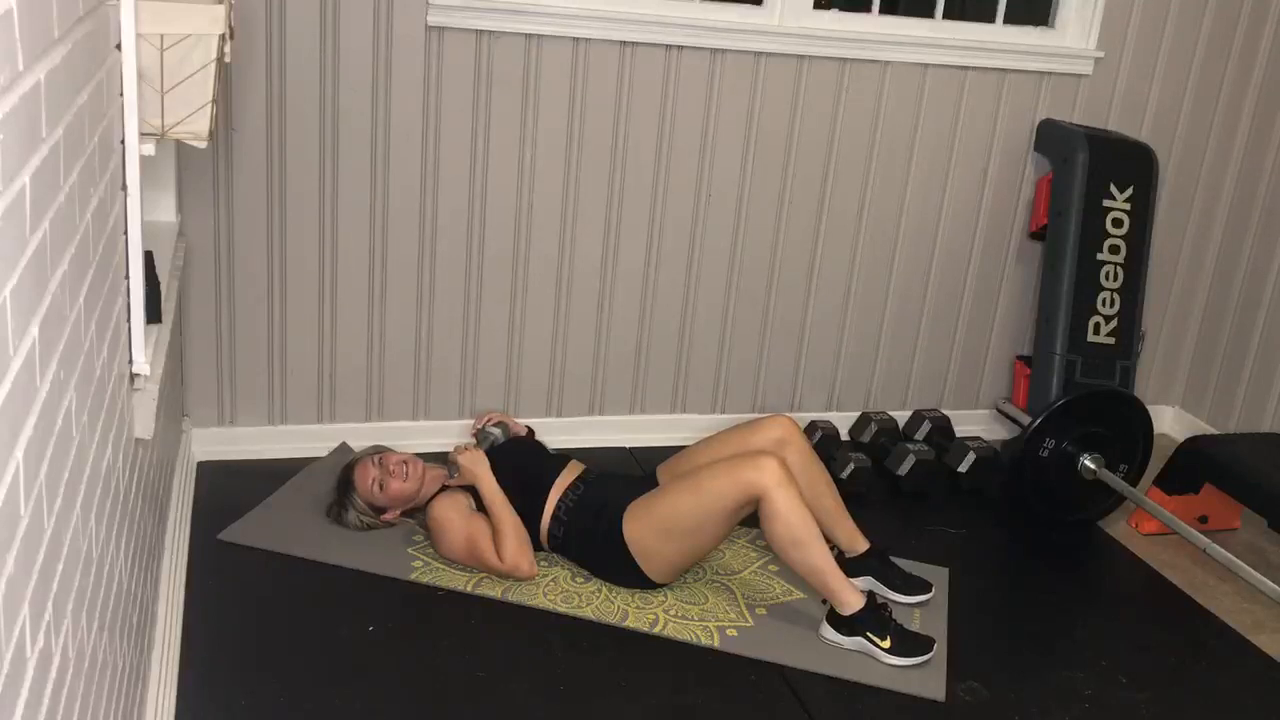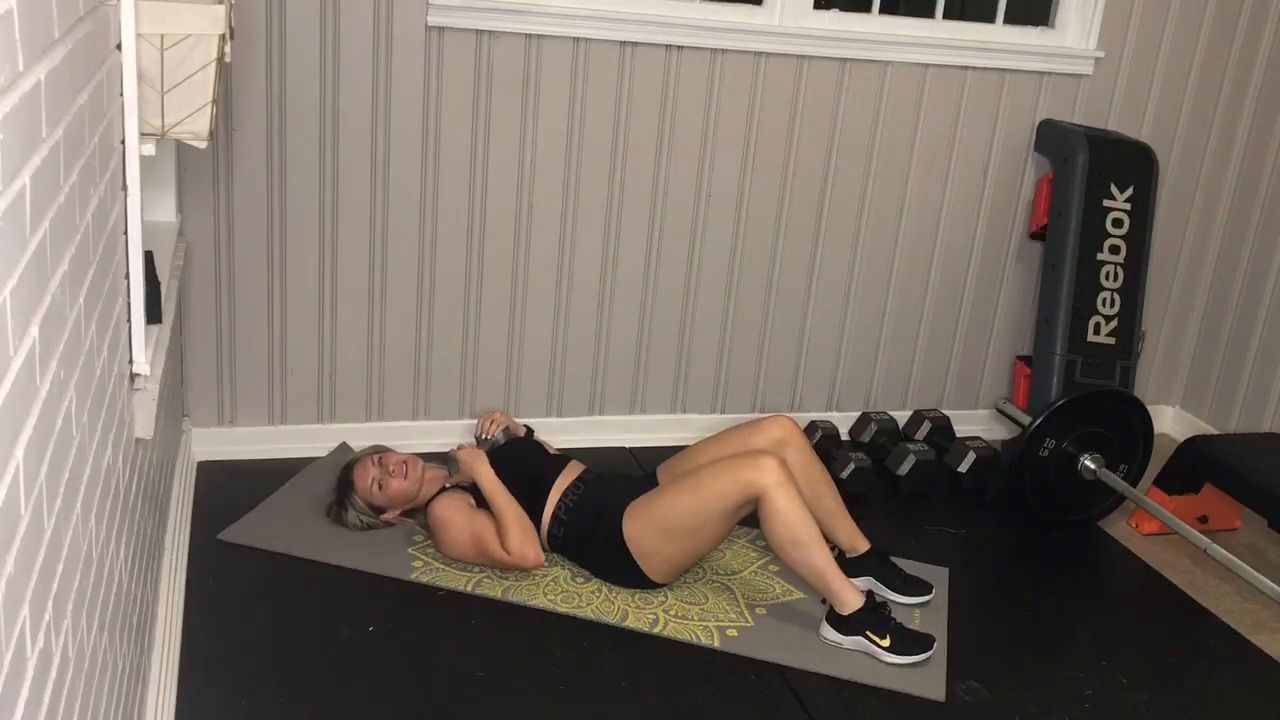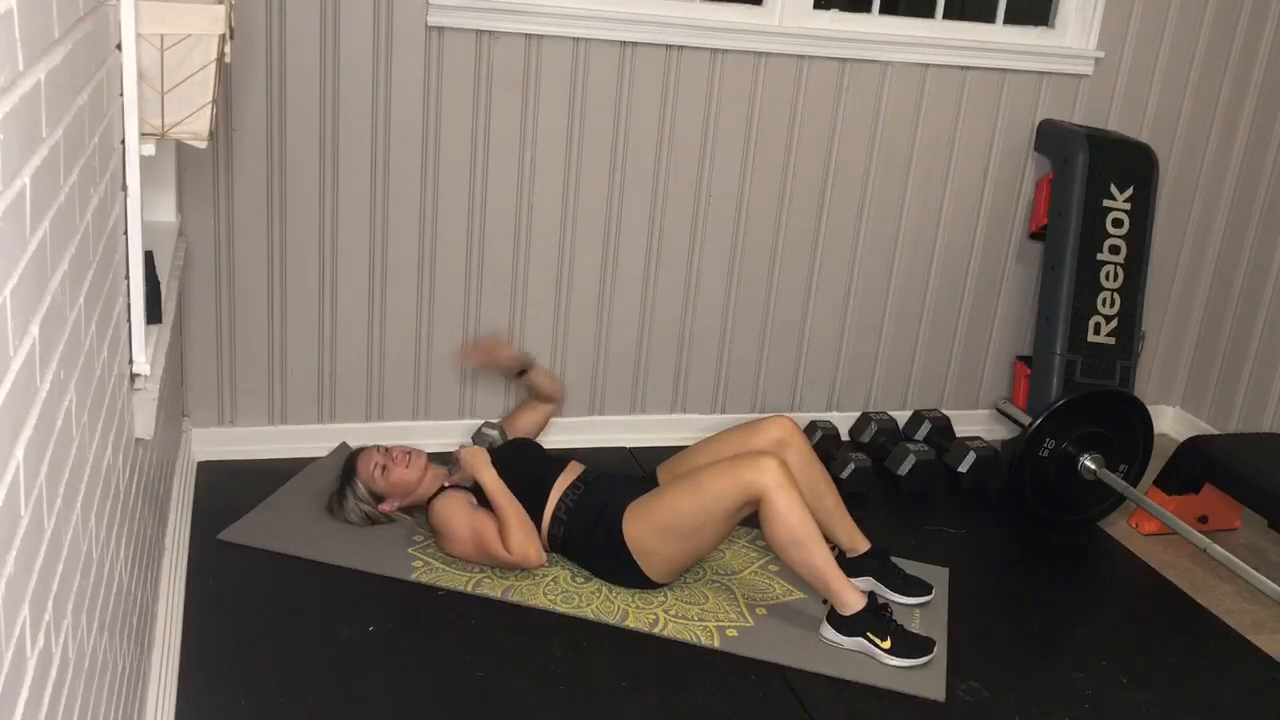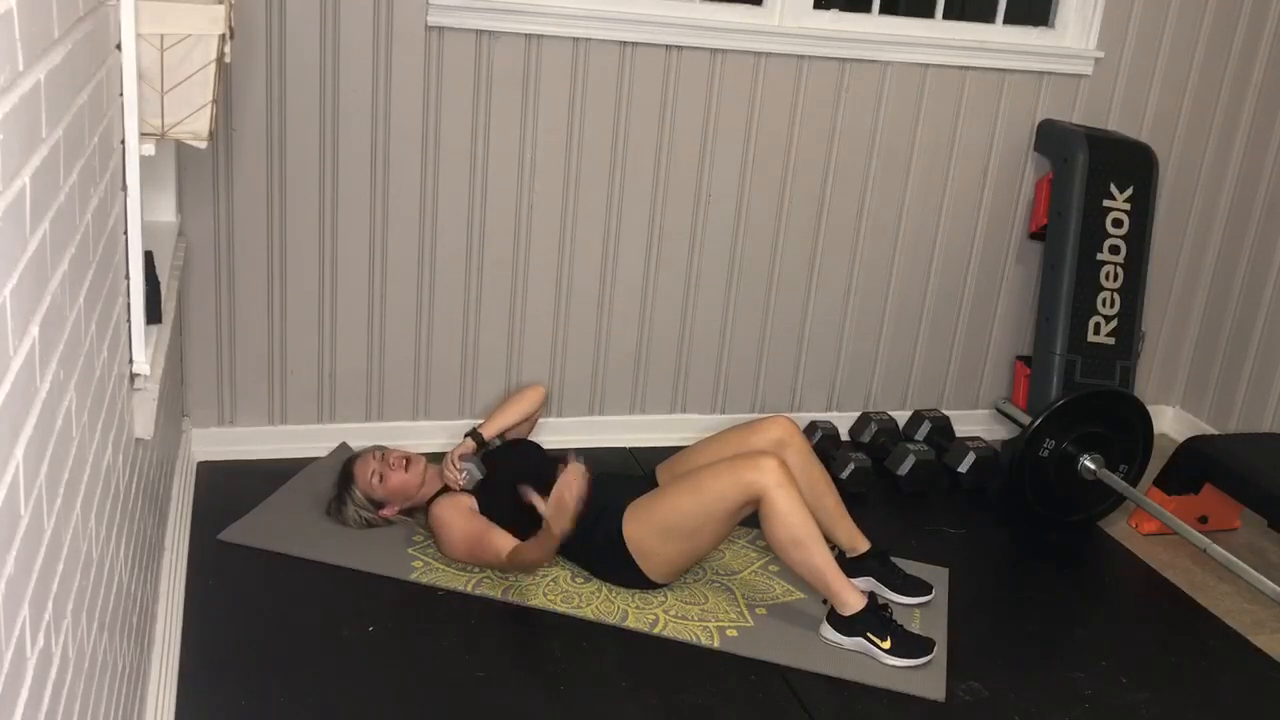
dt=1s
person 1, frame 1
left shoulder: (460, 474)
right shoulder: (444, 514)
right elbow: (520, 564)
left wrist: (519, 433)
right wrist: (484, 477)
left hip: (632, 491)
right hip: (617, 540)
left knee: (780, 432)
right knee: (764, 473)
left ankle: (860, 560)
right ankle: (851, 615)
person 1, frame 2
left shoulder: (463, 472)
right shoulder: (446, 515)
right elbow: (527, 553)
left wrist: (517, 432)
right wrist: (486, 474)
left hip: (634, 490)
right hip: (618, 540)
left knee: (780, 431)
right knee: (765, 472)
left ankle: (860, 559)
right ankle: (852, 614)
person 1, frame 3
left shoulder: (490, 446)
right shoulder: (449, 516)
left elbow: (549, 395)
right elbow: (529, 553)
left wrist: (517, 364)
right wrist: (486, 476)
left hip: (638, 489)
right hip: (620, 542)
left knee: (781, 432)
right knee: (765, 475)
left ankle: (861, 560)
right ankle: (851, 613)
person 1, frame 4
left shoulder: (474, 461)
right shoulder: (446, 515)
left elbow: (535, 394)
right elbow: (518, 557)
left wrist: (474, 439)
right wrist: (556, 526)
left hip: (638, 490)
right hip: (620, 542)
left knee: (779, 431)
right knee: (765, 473)
left ankle: (860, 560)
right ankle: (851, 615)
